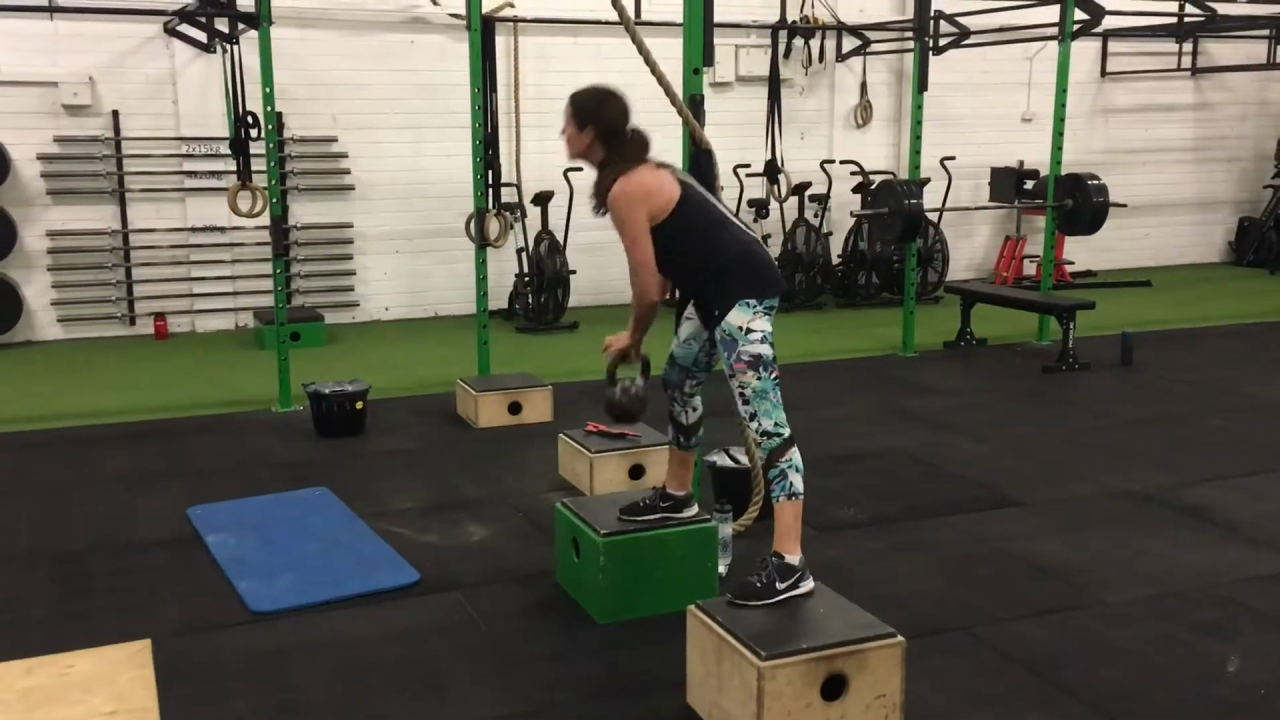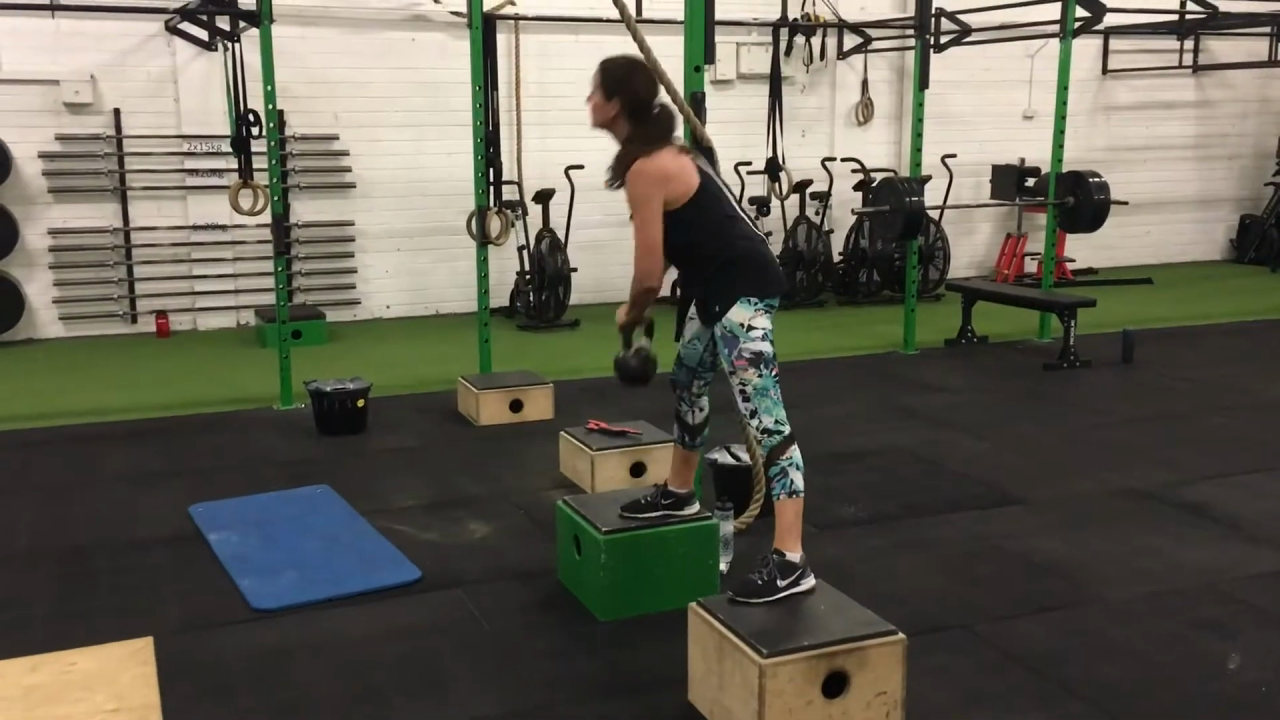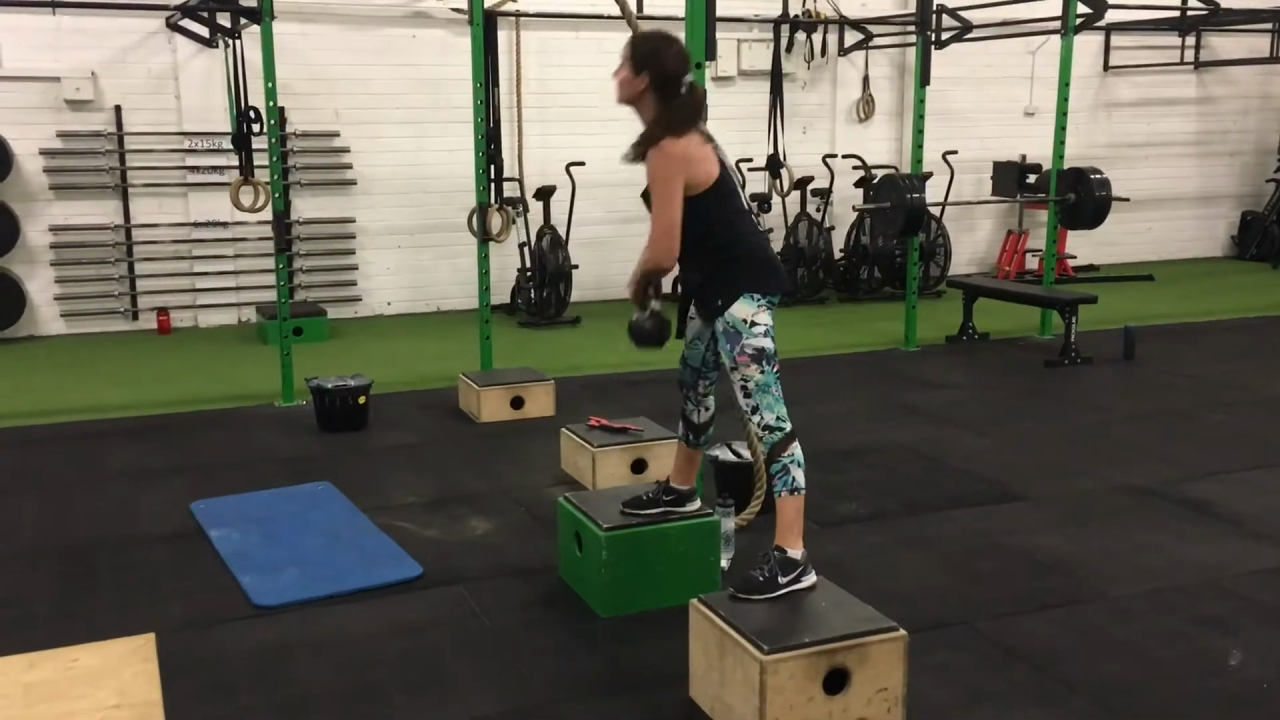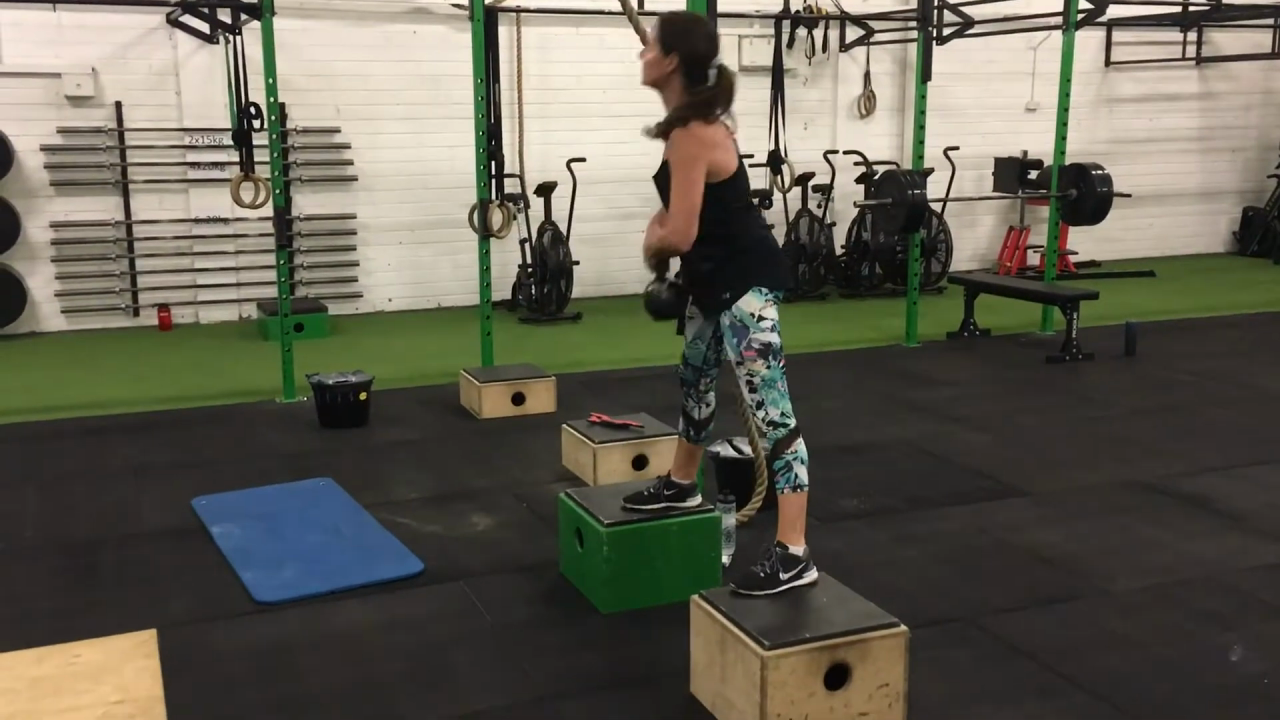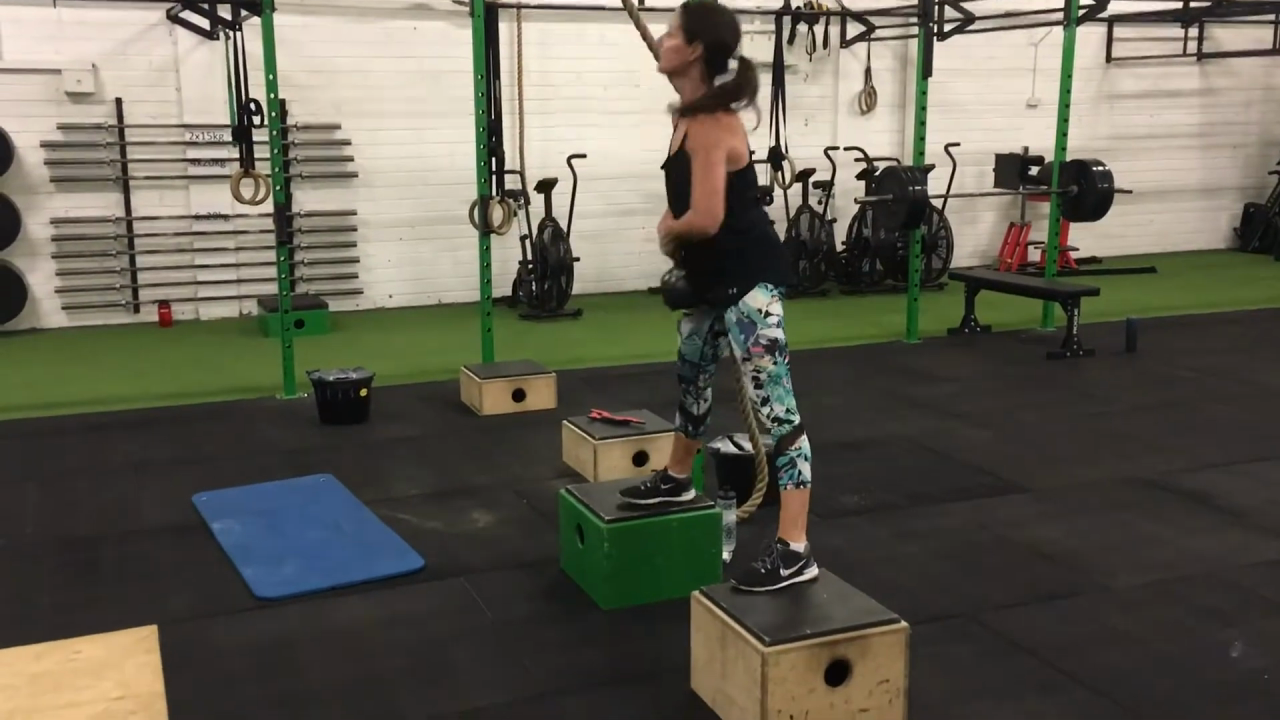
dt=0.1s
person 1, frame 1
left shoulder: (626, 191)
right shoulder: (639, 177)
left elbow: (649, 290)
right elbow: (659, 280)
left wrist: (632, 340)
right wrist: (632, 337)
left hip: (743, 290)
right hip: (716, 287)
left knee: (764, 420)
right knee: (679, 378)
left ankle: (789, 563)
right ankle: (678, 494)
person 1, frame 2
left shoulder: (644, 169)
right shoulder: (657, 152)
left elbow: (648, 274)
left wrist: (631, 315)
right wrist: (640, 306)
left hip: (742, 290)
right hip: (715, 284)
left knee: (763, 418)
right knee: (688, 379)
left ankle: (791, 562)
right ankle: (679, 492)
person 1, frame 3
left shoulder: (668, 151)
right shoulder: (677, 136)
left elbow: (662, 254)
left wrist: (638, 285)
right wrist: (649, 277)
left hip: (743, 287)
right hip: (715, 281)
left knee: (765, 415)
right knee: (693, 379)
left ankle: (792, 558)
right ankle: (681, 488)
person 1, frame 4
left shoulder: (693, 133)
right shoulder: (685, 123)
left elbow: (680, 236)
left wrist: (652, 249)
right wrist: (657, 232)
left hip: (745, 281)
right hip: (714, 278)
left knee: (769, 411)
right knee: (694, 376)
left ankle: (794, 554)
right ankle: (681, 484)
person 1, frame 5
left shoulder: (712, 122)
right shoulder: (695, 114)
left elbow: (706, 220)
left wrist: (668, 233)
right wrist: (672, 224)
left hip: (748, 276)
right hip: (713, 274)
left knee: (774, 407)
right knee: (691, 372)
left ankle: (795, 550)
right ankle: (677, 478)
